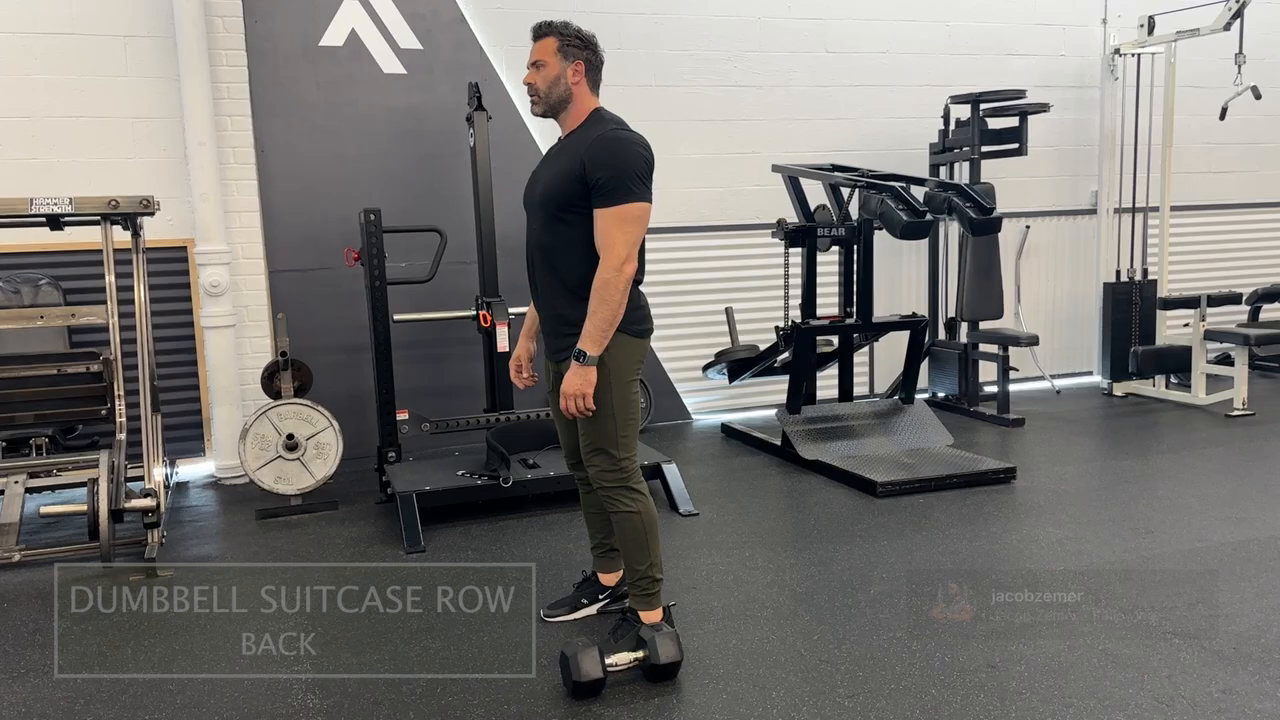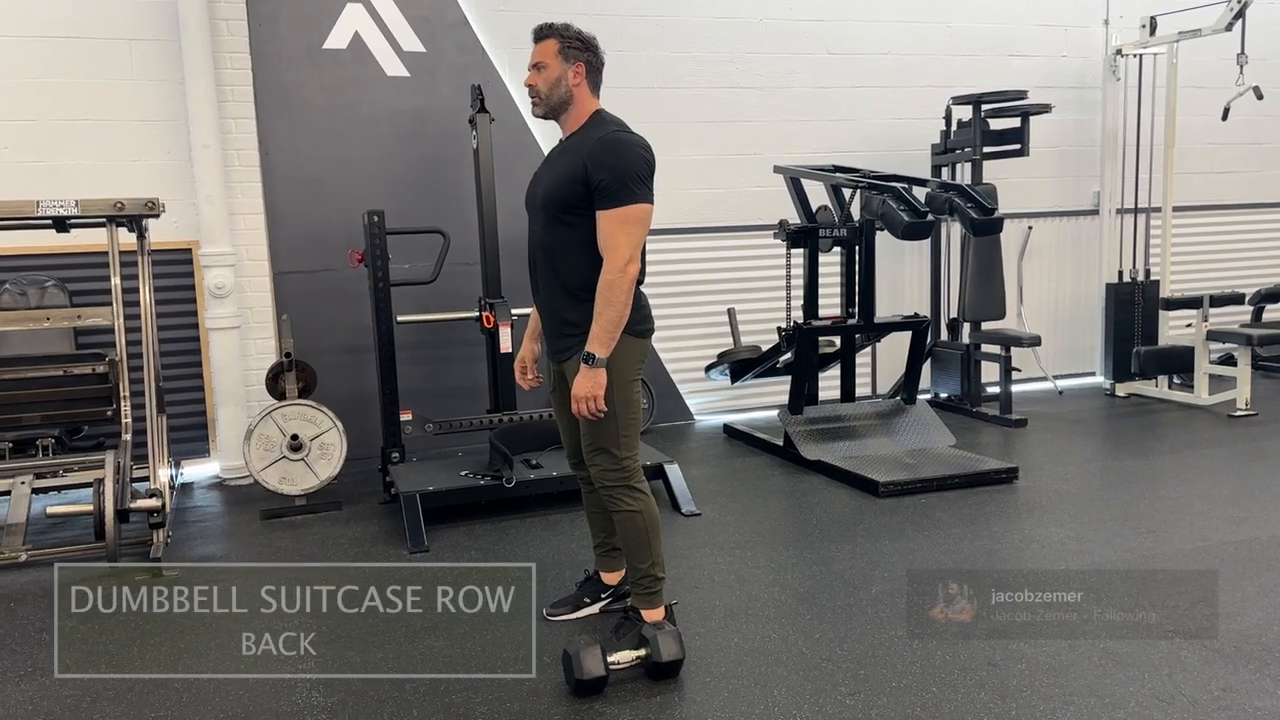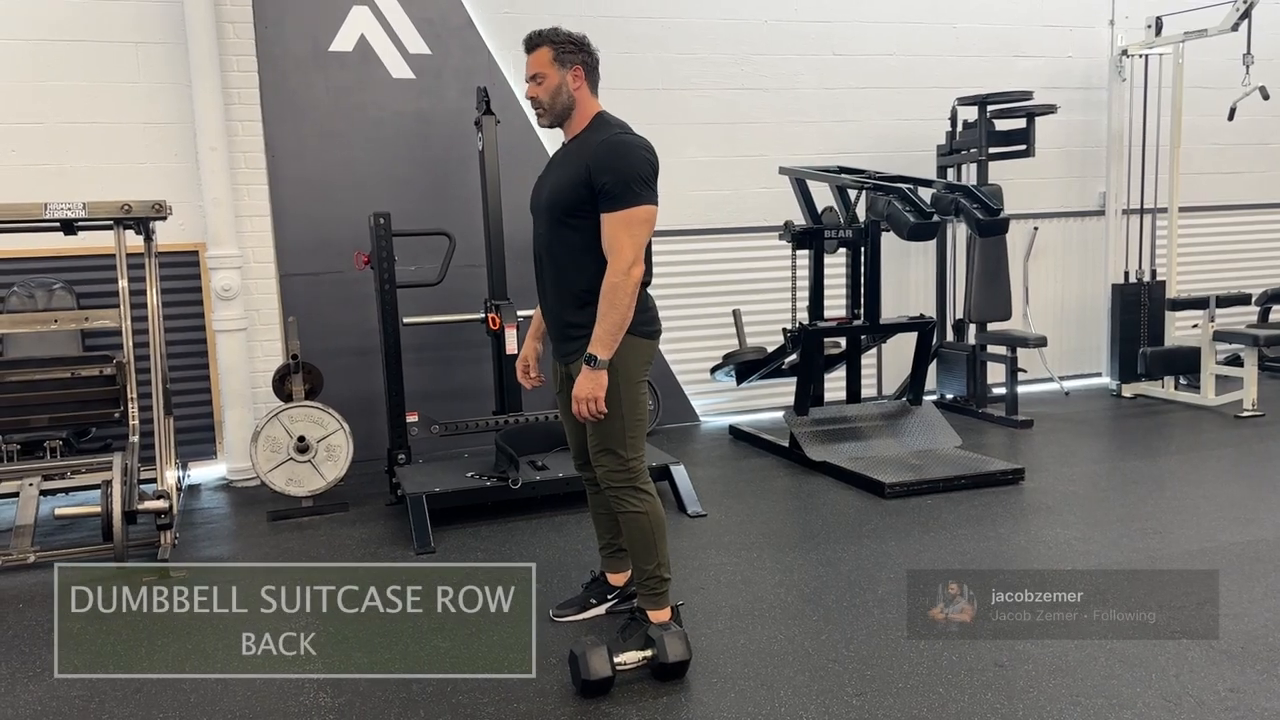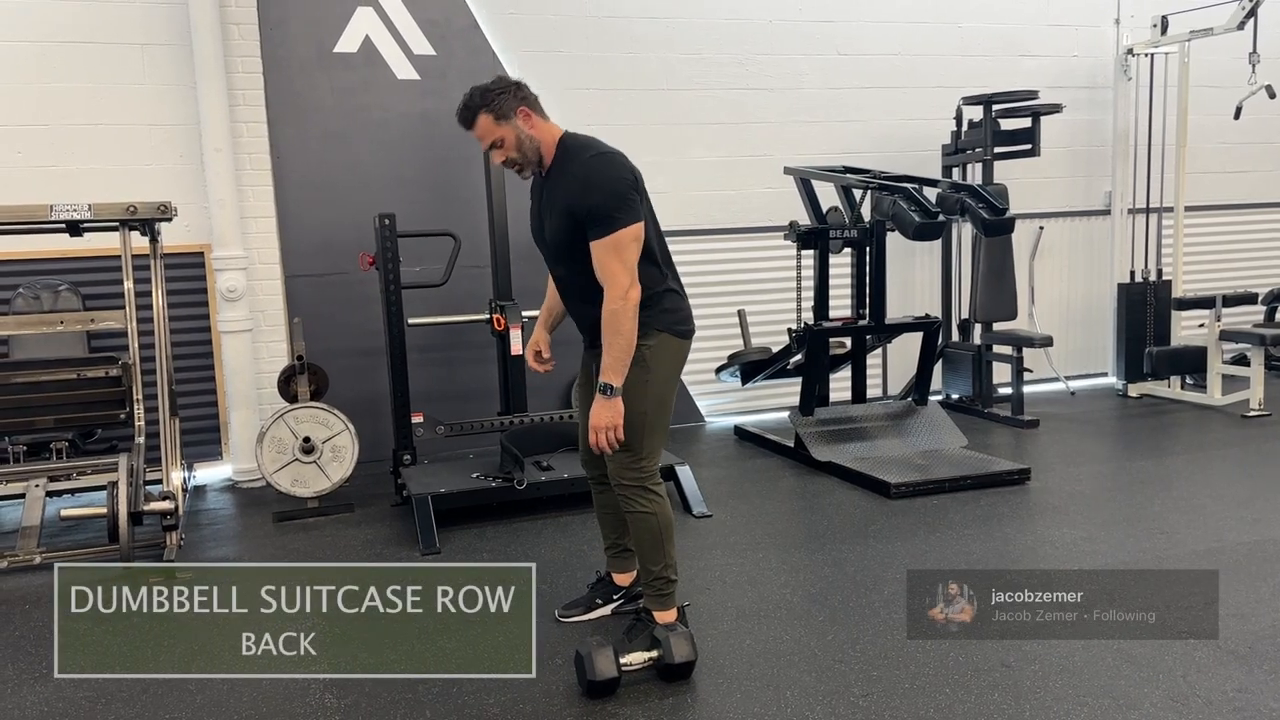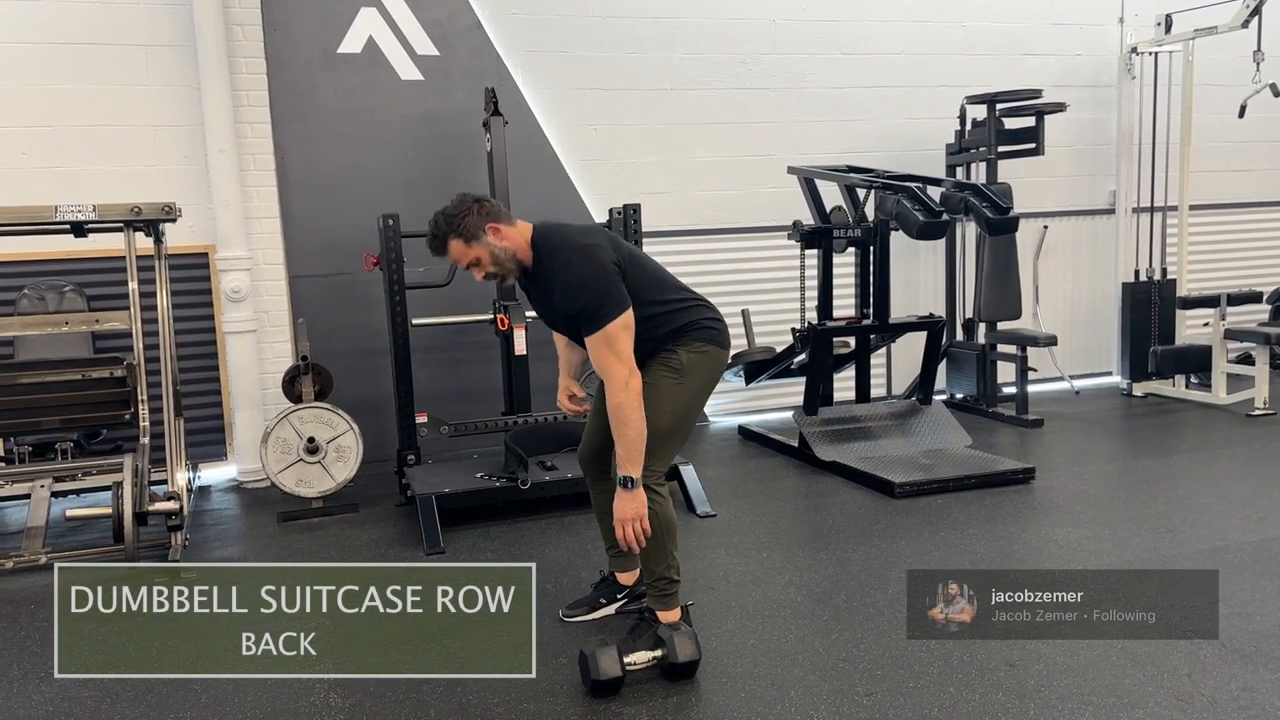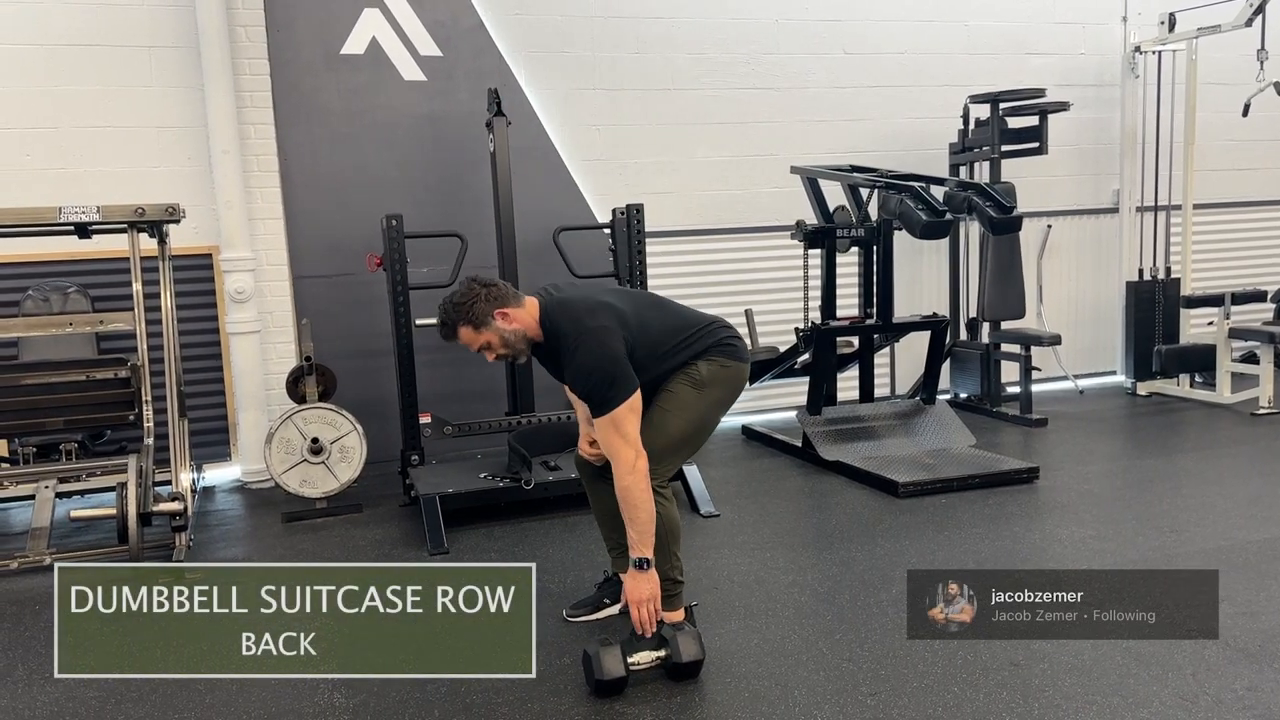
dt=0.3s
person 1, frame 1
left shoulder: (615, 148)
right shoulder: (562, 151)
left elbow: (617, 264)
left wrist: (586, 359)
right wrist: (530, 336)
left hip: (603, 343)
right hip: (566, 342)
left knee: (615, 475)
right knee: (584, 470)
left ankle: (650, 611)
right ankle: (609, 579)
person 1, frame 2
left shoulder: (615, 149)
right shoulder: (564, 154)
left elbow: (621, 266)
left wrist: (595, 361)
right wrist: (534, 337)
left hip: (604, 344)
right hip: (567, 344)
left knee: (616, 475)
right knee: (586, 470)
left ankle: (652, 609)
right ankle: (611, 578)
person 1, frame 3
left shoulder: (619, 151)
right shoulder: (567, 155)
left elbow: (626, 267)
left wrist: (597, 363)
right wrist: (536, 336)
left hip: (611, 345)
right hip: (573, 343)
left knee: (622, 475)
right knee: (591, 469)
left ankle: (658, 612)
right ankle: (617, 580)
person 1, frame 4
left shoulder: (599, 174)
right shoulder: (544, 180)
left elbow: (624, 291)
left wrist: (610, 391)
right wrist: (544, 325)
left hip: (650, 335)
right hip: (605, 339)
left knee: (634, 473)
right knee: (598, 464)
left ankle: (664, 613)
right ankle: (622, 579)
person 1, frame 5
left shoulder: (578, 263)
right shoulder: (530, 260)
left elbow: (622, 380)
right elbow: (569, 321)
left wrist: (630, 483)
right wrist: (567, 377)
left hip: (691, 347)
right hip: (647, 347)
left knee: (639, 471)
right knee: (595, 460)
left ankle: (668, 615)
right ankle: (628, 580)
person 1, frame 6
left shoulder: (588, 341)
right shoulder: (542, 314)
left elbow: (630, 462)
left wrist: (643, 567)
right wrist: (586, 423)
left hip: (714, 362)
left knee: (646, 476)
right knee: (591, 463)
left ankle: (672, 616)
right ankle: (624, 578)
